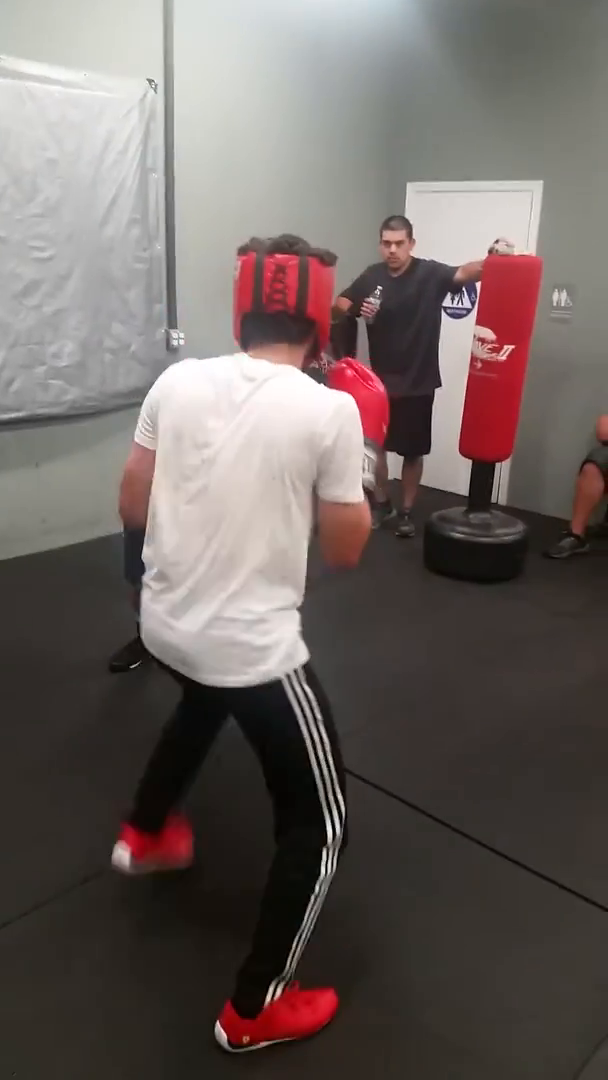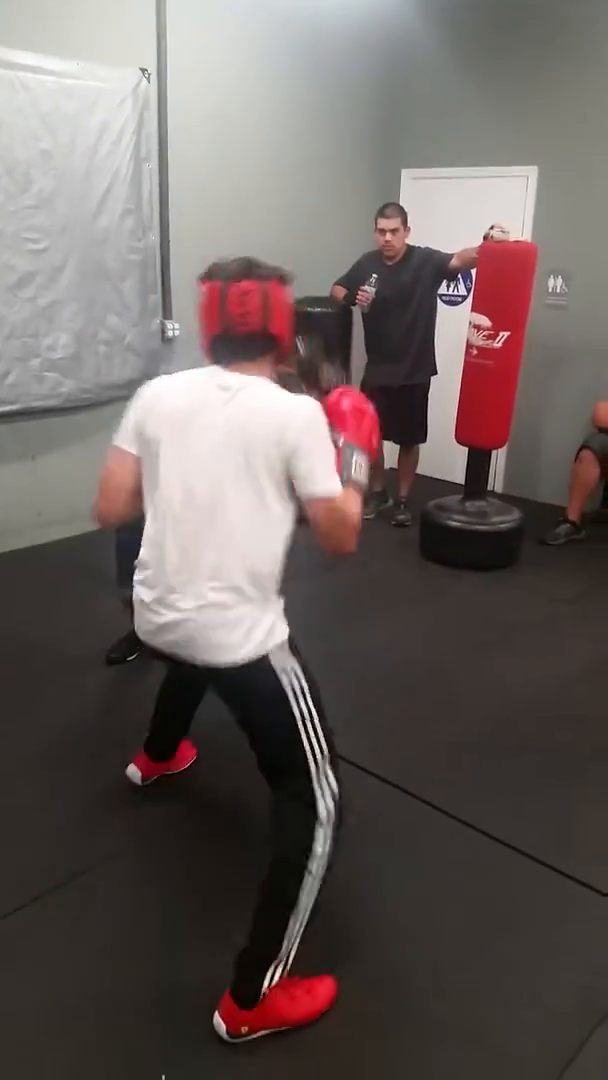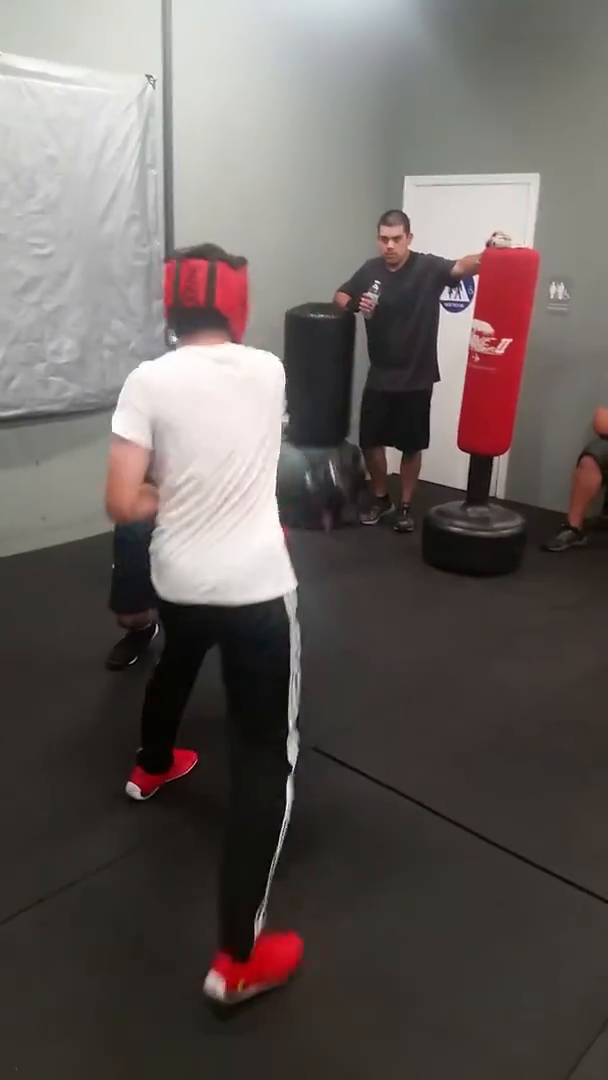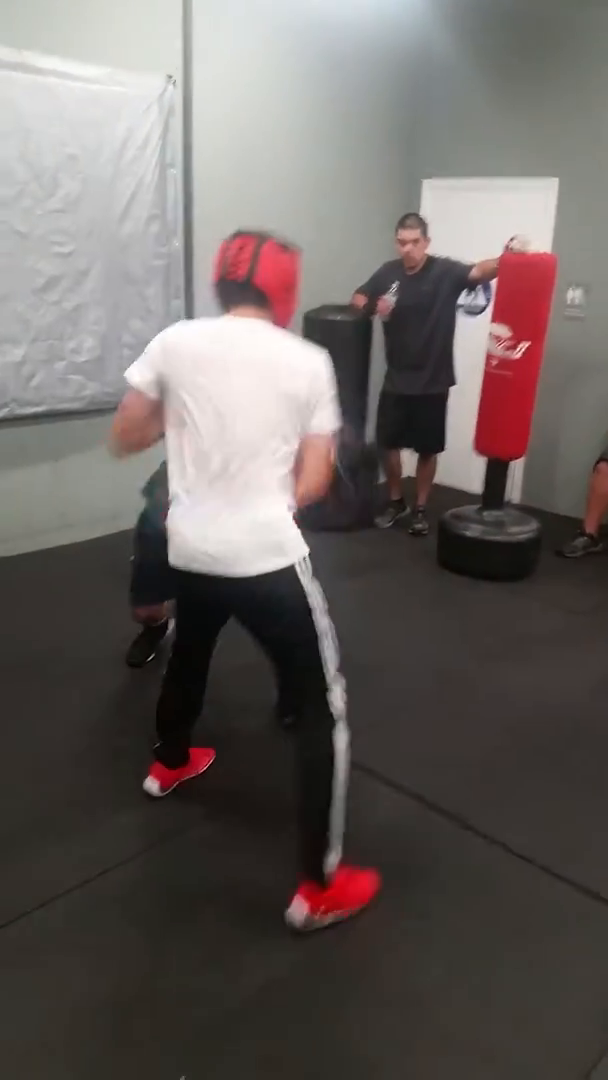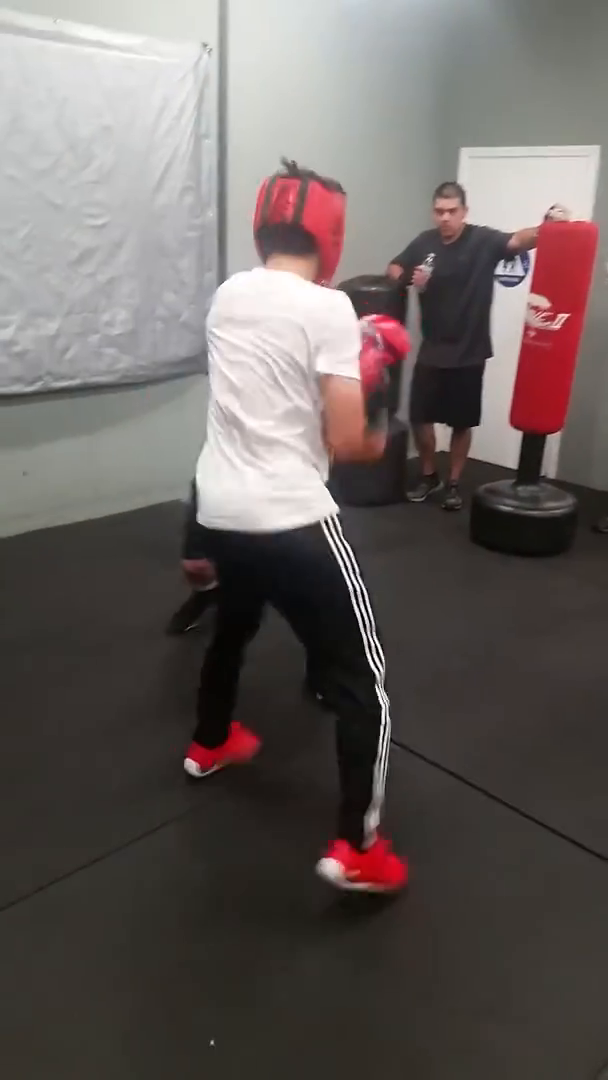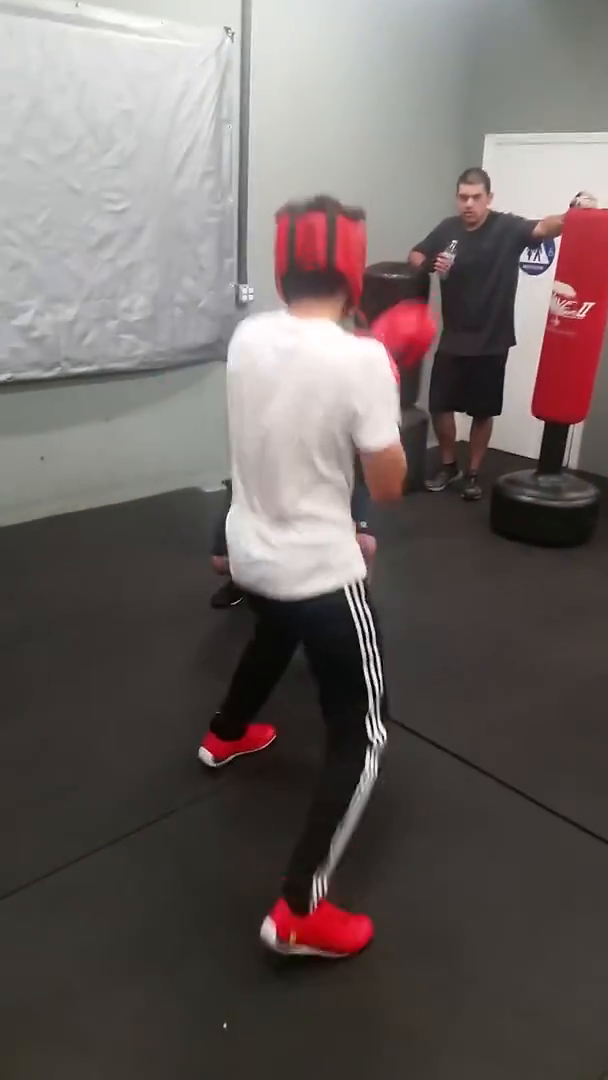
dt=0.2s
person 1, frame 1
left shoulder: (177, 383)
right shoulder: (328, 410)
left elbow: (131, 509)
right elbow: (344, 551)
left hip: (166, 626)
right hip: (254, 649)
left knee: (203, 706)
right knee: (315, 822)
left ankle: (144, 832)
right ankle: (252, 1010)
person 1, frame 2
left shoulder: (156, 394)
right shoulder: (296, 414)
left elbow: (110, 509)
right elbow: (342, 537)
right wrist: (355, 455)
left hip: (157, 615)
right hip: (240, 629)
left knee: (194, 660)
right knee: (310, 797)
left ankle: (156, 757)
right ankle: (251, 997)
person 1, frame 3
left shoulder: (149, 380)
right shoulder: (265, 370)
left elbow: (121, 502)
left wrist: (172, 501)
left hip: (178, 580)
right hip: (257, 587)
left knee: (177, 661)
right knee: (265, 759)
left ankle: (152, 768)
right ankle: (239, 954)
person 1, frame 4
left shoulder: (175, 342)
right shoulder: (309, 360)
left elbow: (125, 438)
right elbow: (315, 480)
left hip: (192, 549)
right hip: (267, 554)
left knee: (190, 647)
right knee: (321, 706)
left ankle: (171, 762)
right ankle: (321, 884)
person 1, frame 5
left shoulder: (228, 296)
right shoulder: (327, 308)
right elbow: (348, 438)
right wrist: (376, 444)
left hip: (219, 511)
right hip: (291, 515)
left knee: (234, 624)
right knee: (358, 674)
left ankle: (210, 741)
right ankle: (357, 846)
person 1, frame 6
left shoulder: (247, 338)
right shoulder: (361, 364)
right elbow: (388, 486)
right wrist: (387, 404)
left hip: (250, 556)
right hip: (320, 571)
left knee: (277, 634)
right knee: (360, 733)
left ankle: (225, 735)
right ankle: (298, 912)
person 2, frame 1
left shoulder: (429, 273)
right shoulder: (372, 275)
left elbow: (462, 274)
right elbow: (340, 303)
right wrist: (356, 309)
left hip: (418, 382)
right hip: (380, 380)
left knee: (413, 451)
left ankle: (406, 512)
right ankle: (381, 504)
person 2, frame 2
left shoulder: (425, 260)
right shoulder: (368, 263)
left elbow: (459, 260)
right elbow: (336, 290)
right wrist: (352, 297)
left hip: (414, 371)
right hip: (376, 370)
left knee: (409, 439)
left ankle: (403, 500)
right ankle: (377, 494)
person 2, frame 3
left shoulder: (428, 267)
right shoulder: (371, 269)
left elbow: (461, 267)
right elbow: (340, 296)
right wrist: (355, 304)
left hip: (416, 377)
right hip: (379, 375)
left knee: (411, 445)
right knee: (370, 441)
left ankle: (405, 506)
right ankle: (380, 499)
person 2, frame 4
left shoulder: (445, 271)
right shoulder: (388, 272)
left elbow: (479, 271)
right elbow: (357, 298)
right wrist: (373, 307)
left hip: (432, 381)
right hip: (396, 378)
left knee: (427, 448)
right knee: (386, 443)
left ankle: (420, 509)
right ankle: (395, 502)
person 2, frame 5
left shoulder: (484, 241)
right shoulder: (426, 242)
left elbow: (518, 240)
right elbow: (394, 269)
left wrist: (547, 225)
right wrist: (409, 278)
left hip: (469, 353)
right hip: (432, 350)
left knee: (462, 422)
right knee: (420, 416)
left ankle: (454, 484)
right ankle: (428, 476)
person 2, frame 6
left shoulder: (507, 228)
right shoulder: (448, 229)
left elbow: (543, 228)
right elbow: (415, 256)
right wrist: (431, 265)
left hip: (491, 342)
right hip: (453, 339)
left knee: (483, 412)
right knee: (440, 405)
left ankle: (473, 474)
right ankle: (448, 466)
